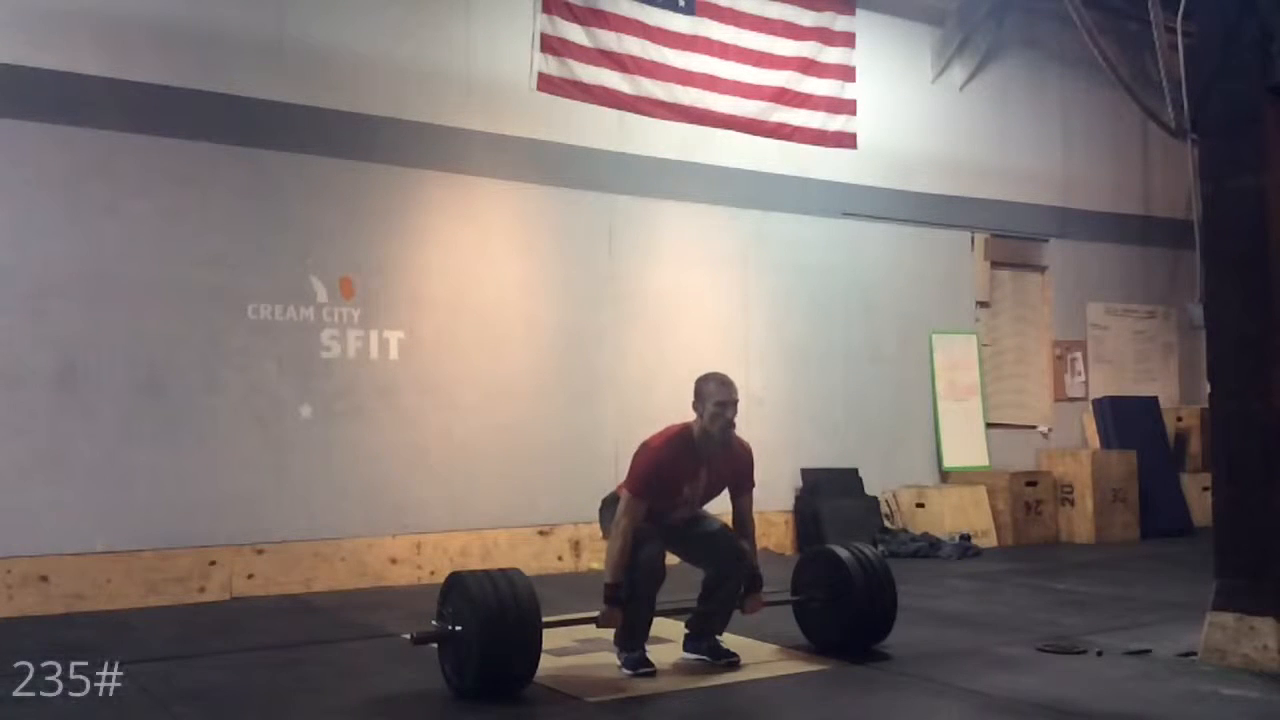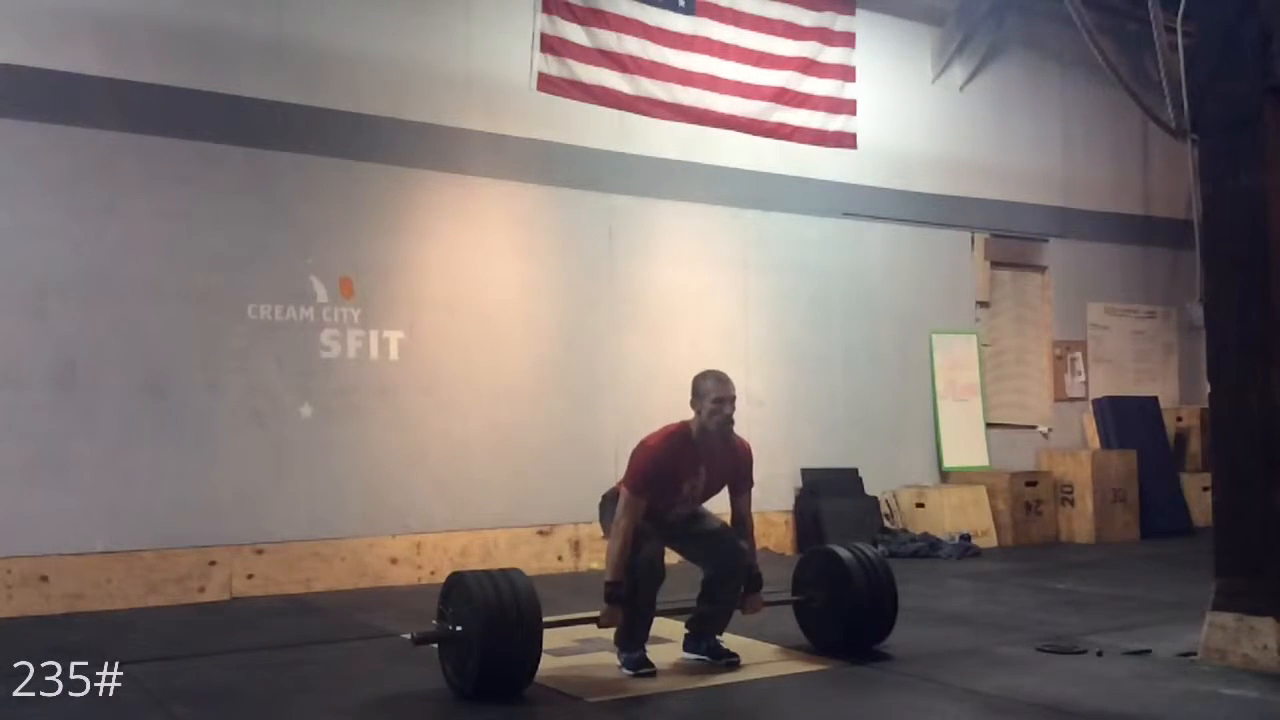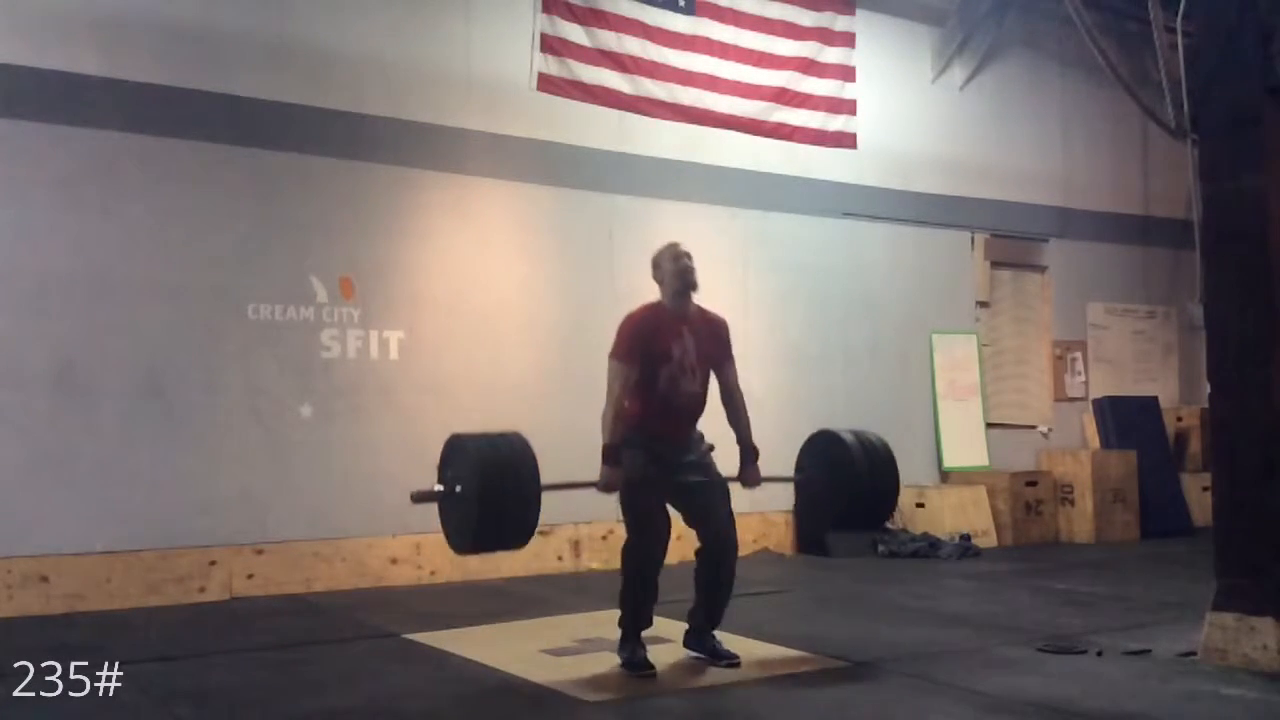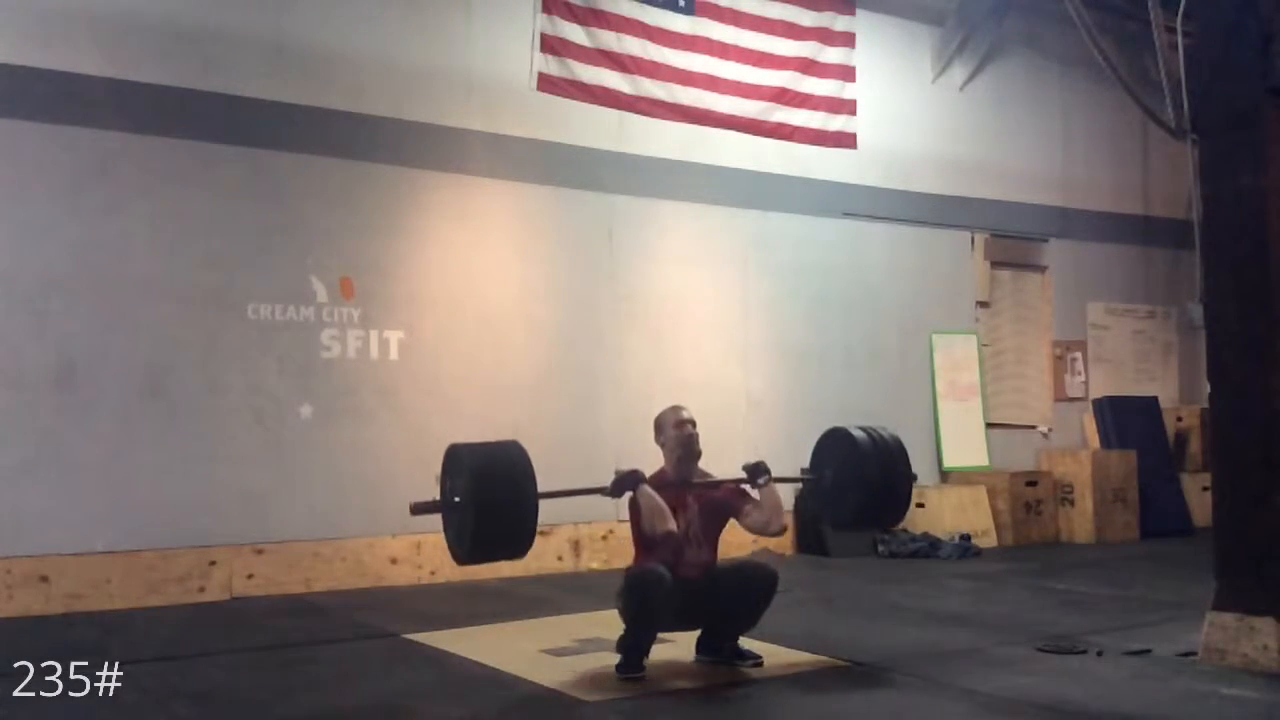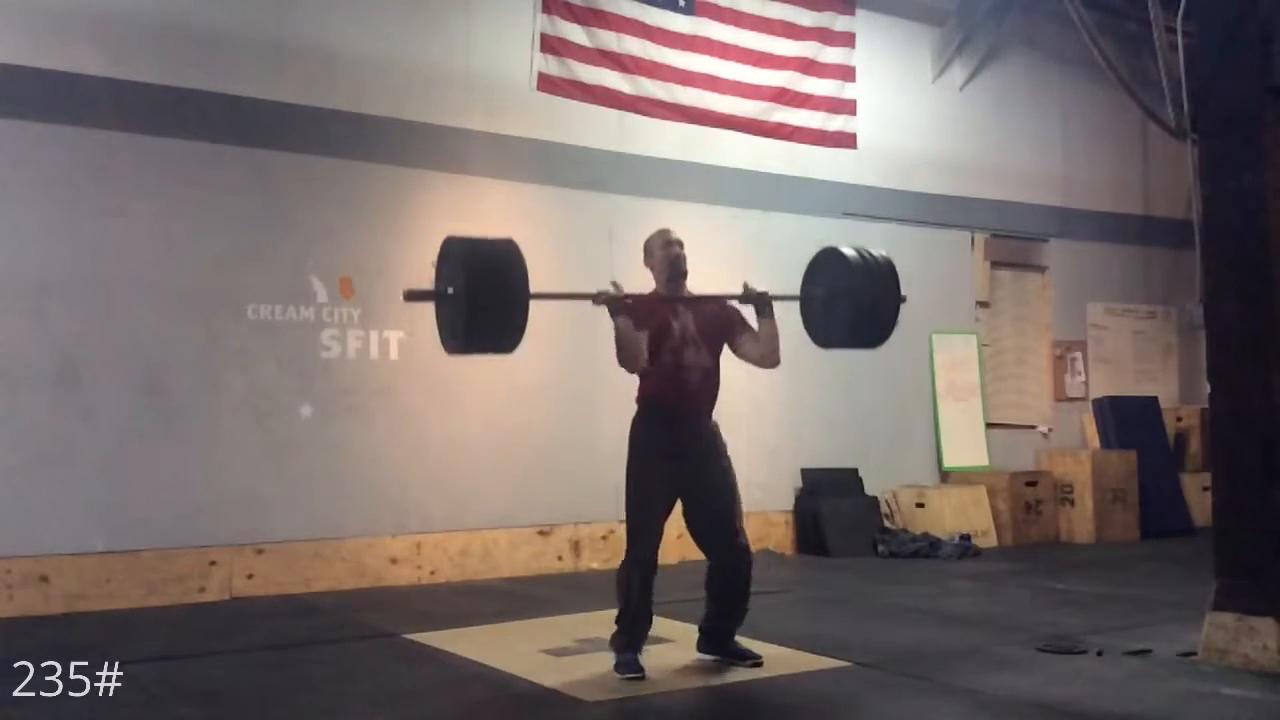
dt=1s
person 1, frame 1
left shoulder: (739, 454)
right shoulder: (660, 450)
left elbow: (744, 518)
right elbow: (625, 524)
left wrist: (753, 583)
right wrist: (612, 597)
left hip: (682, 516)
right hip: (630, 512)
left knee: (732, 554)
right knee: (647, 559)
left ankle: (701, 637)
right ankle: (630, 647)
person 1, frame 2
left shoulder: (738, 452)
right shoulder: (658, 449)
left elbow: (742, 518)
right elbow: (624, 524)
left wrist: (753, 583)
right wrist: (612, 597)
left hip: (682, 513)
right hip: (629, 510)
left knee: (734, 555)
right knee: (646, 559)
left ankle: (702, 637)
right ankle: (630, 648)
person 1, frame 3
left shoulder: (714, 326)
right shoulder: (641, 324)
left elbow: (732, 394)
right elbow: (617, 395)
left wrist: (749, 455)
right wrist: (611, 459)
left hip: (688, 443)
right hip: (641, 445)
left knee: (722, 537)
right knee: (648, 543)
left ankle: (702, 634)
right ankle: (631, 643)
person 1, frame 4
left shoulder: (721, 491)
right shoulder: (648, 492)
left elbow: (775, 524)
right elbow: (666, 532)
left wrist: (762, 480)
right wrist: (638, 486)
left hip: (701, 590)
right hip: (652, 588)
left knee: (762, 576)
right knee: (648, 578)
left ankle: (717, 642)
right ankle: (633, 653)
person 1, frame 5
left shoulder: (715, 310)
right shoulder: (641, 308)
left elbow: (768, 356)
right elbow: (634, 361)
left wrist: (763, 308)
right wrist: (617, 311)
left hip: (704, 437)
right hip: (656, 435)
left knee: (730, 546)
right knee: (643, 546)
left ankle: (718, 636)
right ankle: (628, 644)
